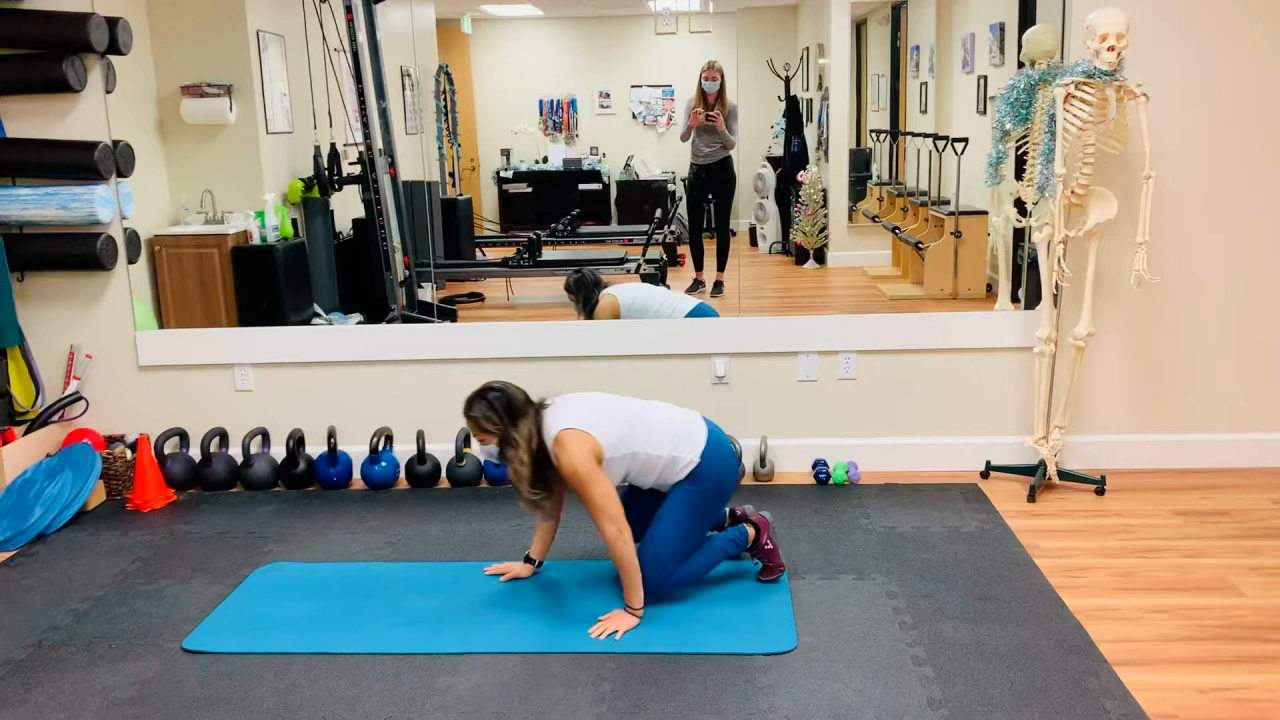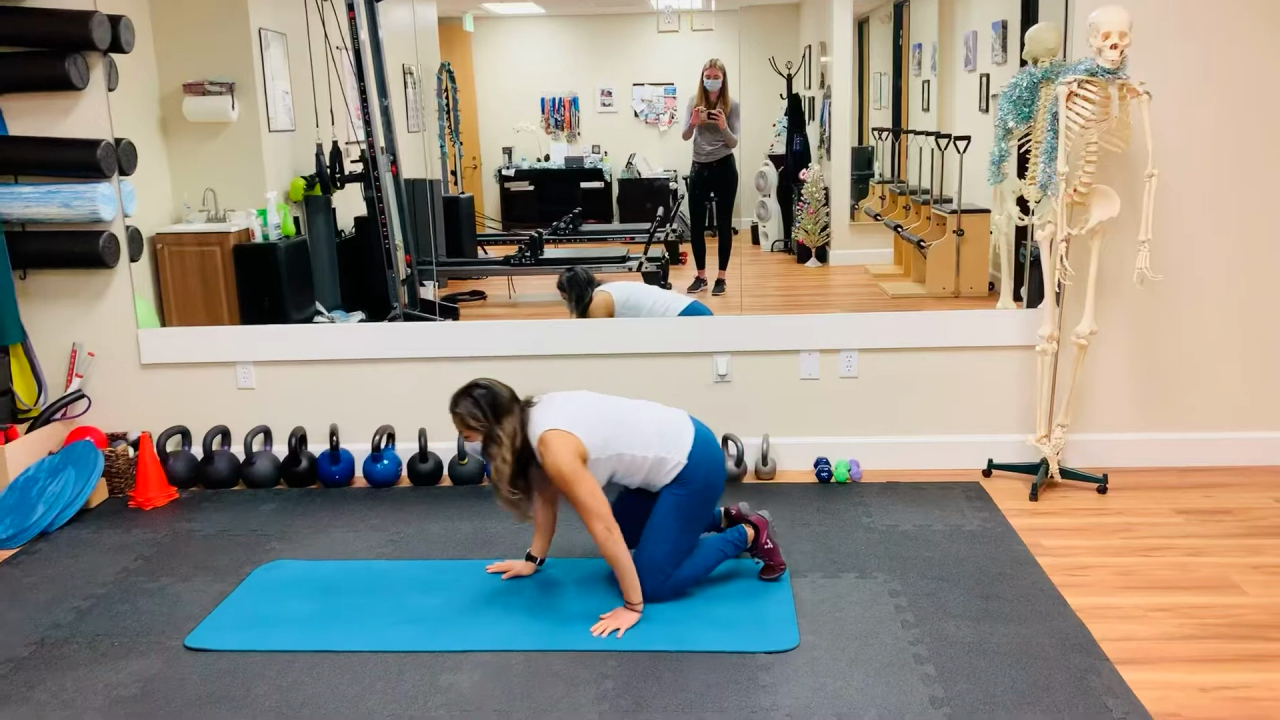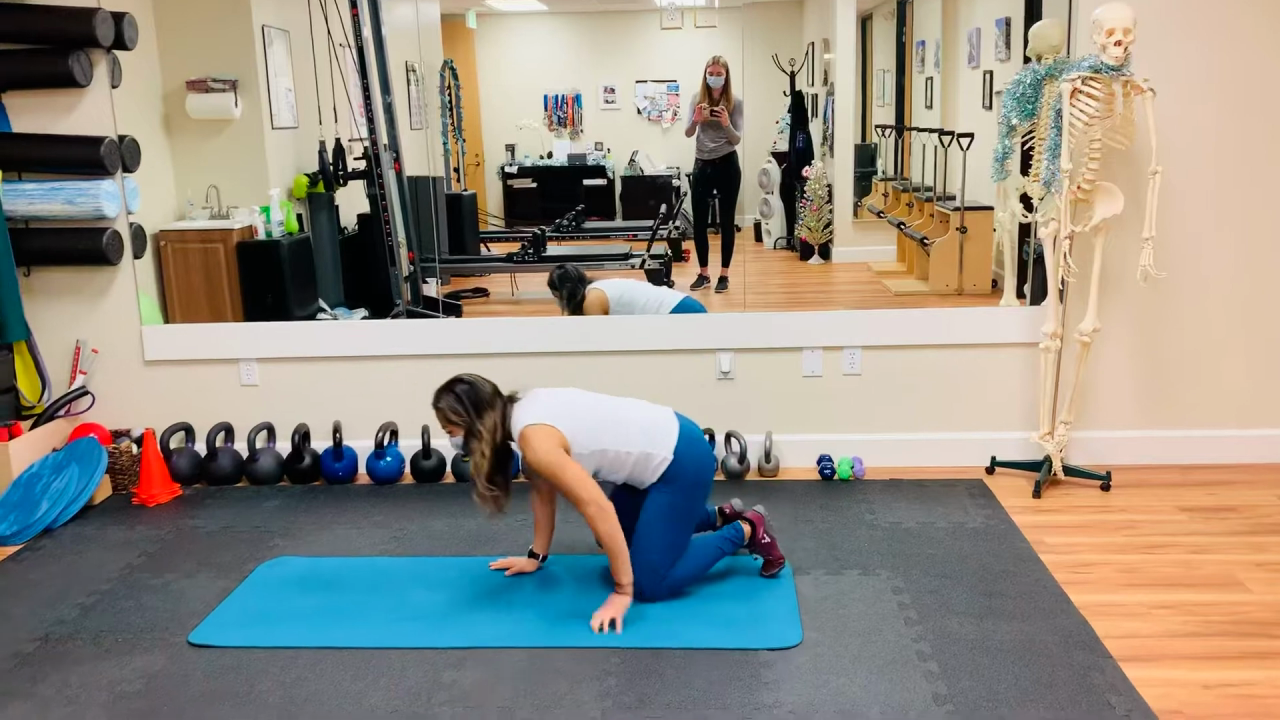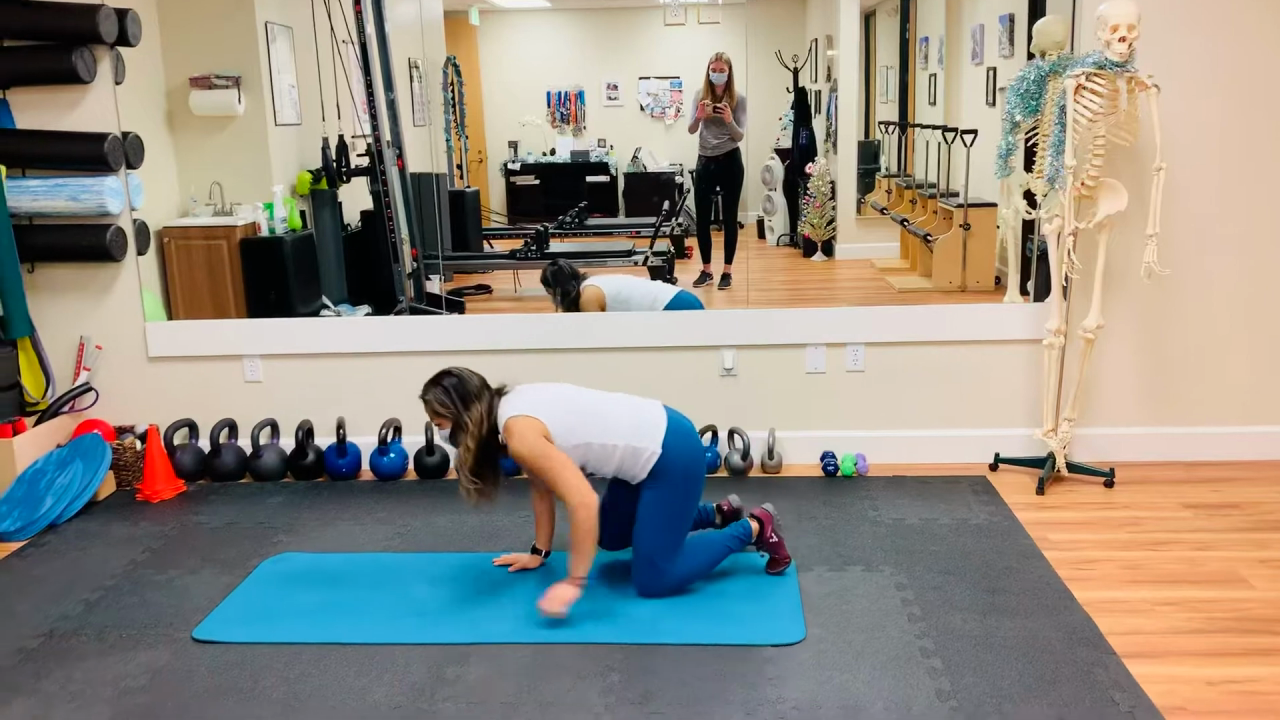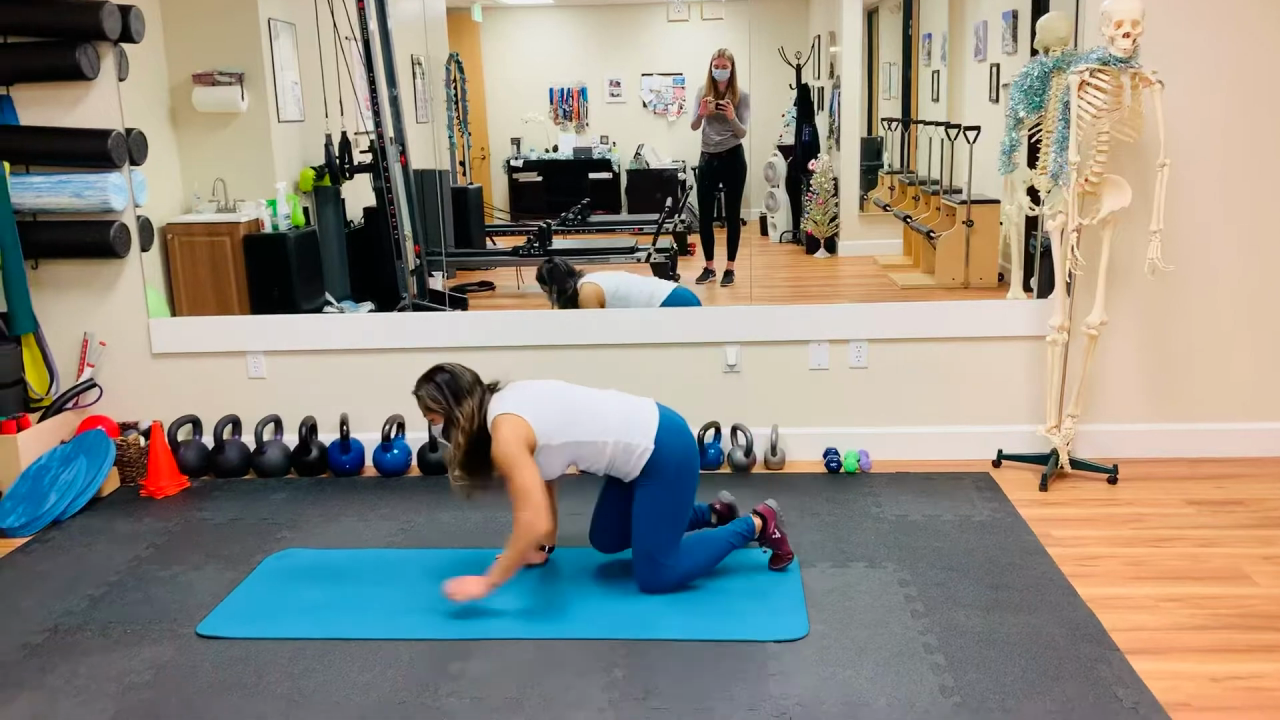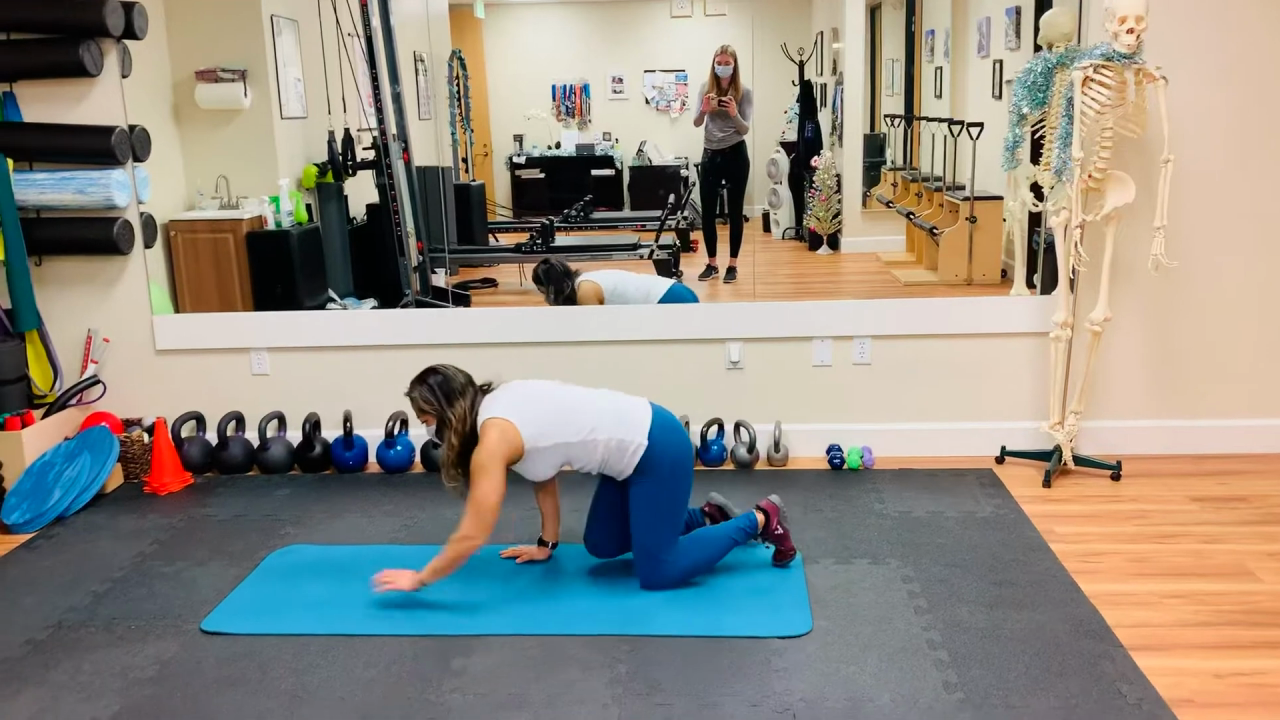
dt=0.1s
person 1, frame 1
left shoulder: (569, 447)
right shoulder: (546, 420)
left elbow: (615, 529)
right elbow: (553, 498)
left wrist: (632, 609)
right wrist: (531, 561)
left hip: (707, 463)
right hip: (683, 448)
left knee: (655, 577)
right knee: (635, 534)
left ankle: (749, 534)
right ankle: (728, 518)
person 1, frame 2
left shoulder: (554, 446)
right shoulder: (533, 417)
left elbow: (604, 529)
right elbow: (546, 496)
left wrist: (633, 606)
right wrist: (532, 559)
left hip: (696, 464)
right hip: (674, 447)
left knee: (653, 582)
right knee: (626, 536)
left ankle: (748, 533)
right ankle: (724, 518)
person 1, frame 3
left shoulder: (536, 441)
right shoulder: (521, 412)
left elbow: (600, 510)
right elbow: (544, 491)
left wrist: (622, 593)
right wrist: (536, 556)
left hip: (682, 460)
right hip: (663, 441)
left knee: (651, 583)
right knee: (618, 537)
left ankle: (748, 530)
right ankle: (720, 517)
person 1, frame 4
left shoulder: (518, 433)
right shoulder: (512, 405)
left elbow: (583, 502)
right elbow: (543, 486)
left wrist: (574, 582)
right wrist: (539, 552)
left hip: (673, 454)
right hip: (655, 438)
left knee: (653, 580)
right knee: (610, 537)
left ankle: (753, 528)
right ankle: (719, 514)
person 1, frame 5
left shoulder: (504, 434)
right shoulder: (508, 404)
left elbow: (535, 527)
right elbow: (545, 475)
left wrist: (488, 582)
right wrist: (546, 550)
left hip: (665, 452)
right hip: (650, 435)
left knee: (658, 577)
right knee: (606, 540)
left ankle: (757, 524)
right ankle: (713, 513)
person 1, frame 6
left shoulder: (491, 439)
right shoulder: (498, 404)
left elbow: (472, 535)
right elbow: (543, 475)
left wrist: (418, 579)
right wrist: (547, 544)
left hip: (659, 449)
right hip: (642, 434)
left knee: (657, 573)
right knee: (599, 546)
left ankle: (759, 520)
right ankle: (706, 516)
person 2, frame 1
left shoulder: (730, 107)
right shoulder: (693, 104)
left elbow: (732, 145)
right elbow: (683, 138)
left wrist: (722, 129)
right wrist: (691, 125)
left hip: (722, 170)
right hip: (697, 170)
left knee: (721, 226)
right knee: (694, 226)
left ankle: (719, 279)
right ankle: (699, 278)
person 2, frame 2
left shoulder: (732, 105)
right shoulder: (694, 102)
left elbow: (734, 143)
right elbow: (685, 136)
left wrist: (723, 127)
right wrist: (693, 123)
left hip: (724, 168)
right hip: (699, 168)
left knee: (723, 224)
right knee: (696, 224)
left ankle: (721, 277)
right ankle: (701, 276)
person 2, frame 3
left shoulder: (735, 102)
right shoulder: (697, 99)
left elbow: (737, 139)
right elbow: (688, 133)
left wrist: (726, 124)
right wrist: (696, 120)
left hip: (727, 165)
right hip: (702, 165)
left knee: (726, 221)
right knee: (699, 222)
left ankle: (724, 275)
right ankle: (703, 273)
person 2, frame 4
left shoulder: (738, 98)
right shoulder: (700, 95)
left elbow: (740, 136)
right elbow: (691, 130)
left wrist: (729, 120)
right wrist: (699, 117)
left hip: (730, 161)
right hip: (705, 161)
left knee: (729, 218)
right knee: (702, 219)
left ankle: (727, 272)
right ankle: (706, 270)
person 2, frame 5
left shoulder: (741, 95)
right shoulder: (703, 92)
left elbow: (743, 133)
right elbow: (694, 127)
left wrist: (732, 117)
right wrist: (701, 114)
left hip: (732, 158)
right hip: (708, 158)
left knee: (732, 215)
right knee: (705, 215)
left ankle: (729, 268)
right ankle: (709, 267)
person 2, frame 6
left shoulder: (744, 92)
right shoulder: (706, 88)
left elbow: (745, 129)
right elbow: (697, 124)
left wrist: (734, 114)
right wrist: (704, 110)
left hip: (735, 155)
right hip: (710, 154)
left knee: (734, 211)
right knee: (707, 212)
left ankle: (732, 265)
right ankle: (712, 264)
